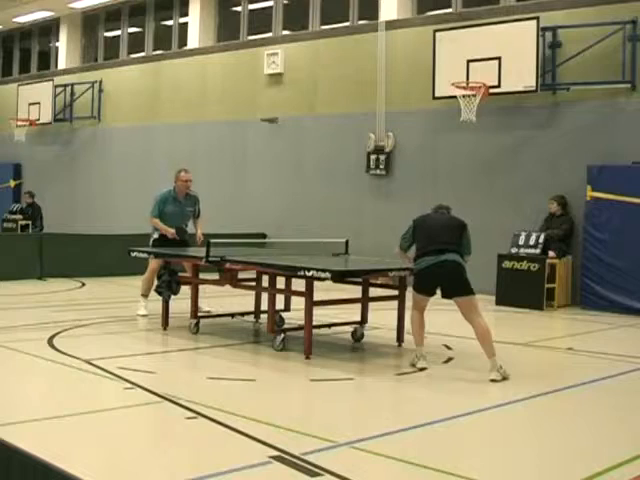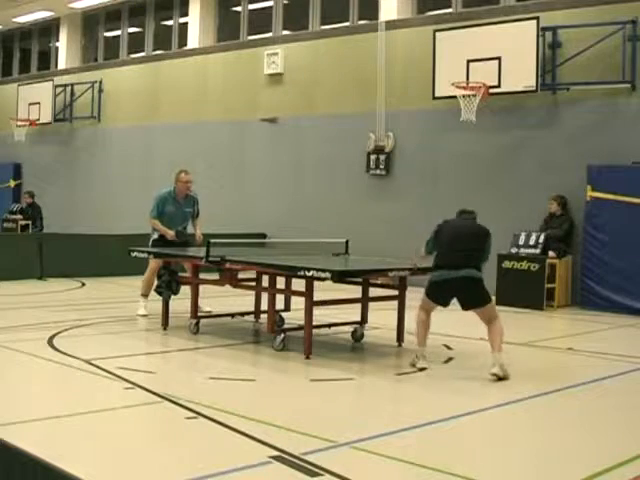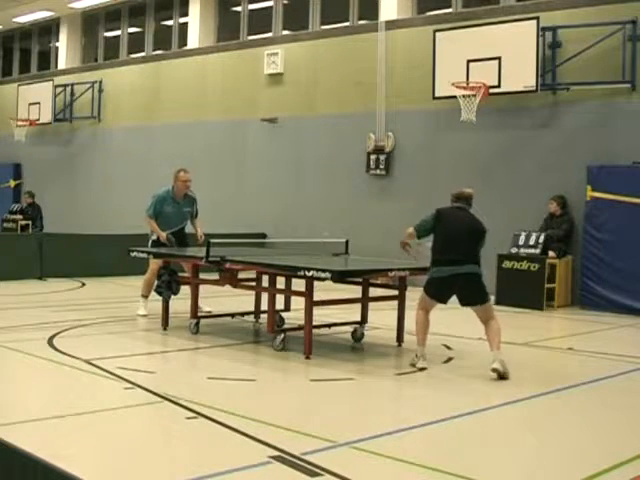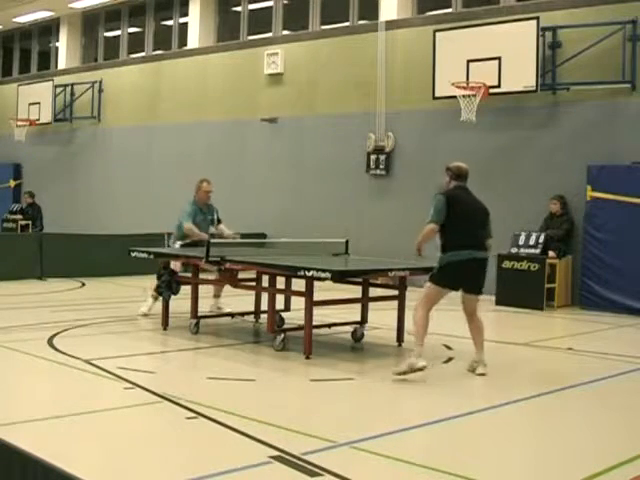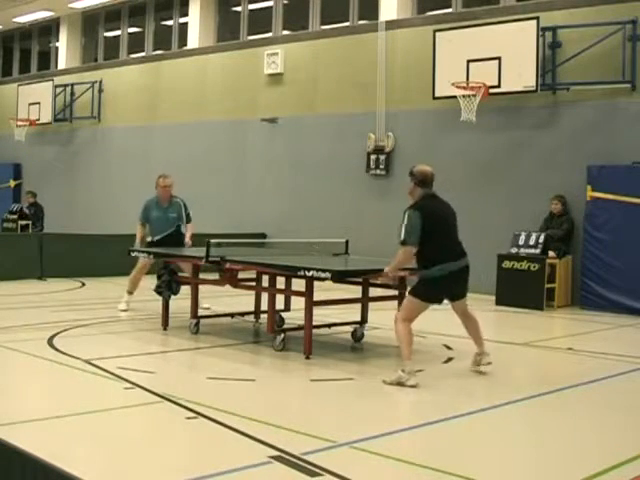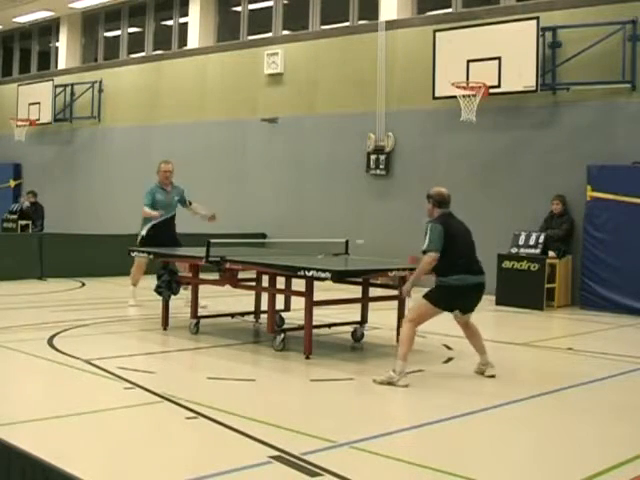
dt=0.7s
person 1, frame 1
left shoulder: (419, 221)
right shoulder: (460, 223)
left elbow: (400, 250)
right elbow: (466, 256)
left wrist: (411, 260)
left hip: (424, 267)
right hip: (453, 266)
left knee: (417, 309)
right knee: (475, 317)
left ankle: (419, 357)
right ankle: (494, 367)
person 1, frame 2
left shoulder: (443, 226)
right shoulder: (483, 231)
left elbow: (426, 252)
left hip: (441, 277)
right hip: (471, 278)
left knee: (424, 310)
right knee: (493, 320)
left ankle: (420, 357)
right ankle: (497, 364)
person 1, frame 3
left shoulder: (439, 214)
right shoulder: (479, 225)
left elbow: (411, 233)
left wrist: (404, 242)
left hip: (441, 273)
right hip: (470, 274)
left knee: (423, 309)
right knee: (490, 319)
left ankle: (420, 357)
right ankle: (497, 359)
person 1, frame 4
left shoulder: (445, 197)
right shoulder: (479, 205)
left elbow: (433, 227)
right elbow: (487, 240)
left wrist: (419, 243)
left hip: (453, 261)
right hip: (479, 260)
left knee: (422, 306)
right knee: (471, 311)
left ankle: (417, 356)
right ankle: (479, 362)
person 1, frame 5
left shoulder: (415, 210)
right shoulder: (445, 206)
left elbow: (409, 249)
left wrist: (391, 268)
left hip: (435, 275)
right hip: (459, 268)
left knee: (402, 319)
right knee: (463, 312)
left ankle: (407, 372)
right ankle: (482, 354)
person 1, frame 6
left shoulder: (436, 224)
right shoulder: (459, 225)
left elbow: (432, 257)
left wrist: (411, 281)
right wrist: (429, 270)
left hip: (453, 285)
right hip: (477, 284)
left knee: (410, 320)
right knee: (463, 321)
left ankle: (398, 372)
right ankle: (486, 364)
person 2, frame 1
left shoulder: (194, 198)
right shoulder: (163, 197)
left elbow: (196, 217)
right elbow: (153, 219)
left wrist: (198, 230)
right wrist: (167, 229)
left hip: (180, 236)
right hip: (161, 236)
left knee: (193, 267)
right knee: (153, 267)
right ankle: (143, 303)
person 2, frame 2
left shoulder: (193, 198)
right shoulder: (163, 197)
left elbow: (195, 217)
right elbow: (153, 219)
left wrist: (197, 230)
right wrist: (166, 231)
left hip: (180, 237)
right hip: (161, 236)
right knee: (153, 267)
right ankle: (143, 303)
person 2, frame 3
left shoulder: (191, 198)
right shoulder: (161, 196)
left elbow: (194, 217)
right elbow: (149, 218)
left wrist: (198, 230)
right wrist: (160, 233)
left hip: (179, 236)
right hip: (160, 237)
right knee: (154, 268)
right ankle: (143, 304)
person 2, frame 4
left shoulder: (212, 209)
right shoulder: (192, 207)
left elbow: (218, 226)
right elbow: (187, 228)
left wrist: (230, 234)
right wrist: (205, 237)
right hip: (181, 245)
left knee: (223, 270)
left ankle: (216, 304)
right ankle: (150, 303)
person 2, frame 5
left shoulder: (179, 203)
right shoulder: (149, 204)
left elbow: (188, 223)
right elbow: (141, 224)
left wrist: (188, 237)
right wrist: (138, 242)
left hip: (176, 242)
right hip: (156, 242)
left knee: (192, 270)
right knee: (140, 268)
right ankle: (126, 300)
person 2, frame 6
left shoulder: (178, 191)
right shoulder: (152, 191)
left elbow: (190, 206)
right elbow: (144, 211)
left wrist: (206, 215)
right wrist: (155, 214)
left hip: (169, 234)
right hip: (150, 233)
left knee: (183, 264)
right knee: (139, 264)
right ankle: (133, 294)
